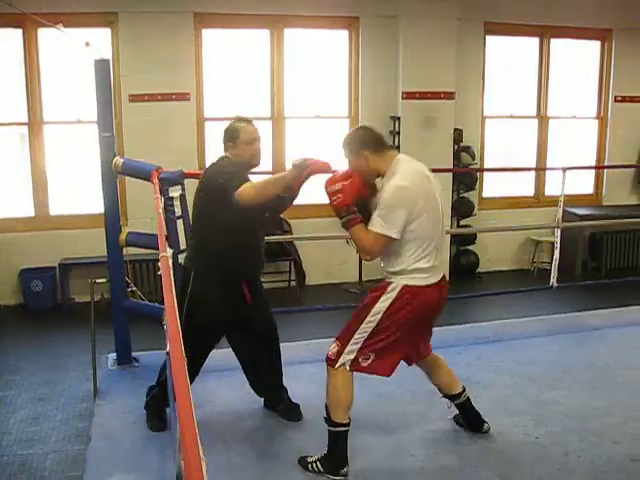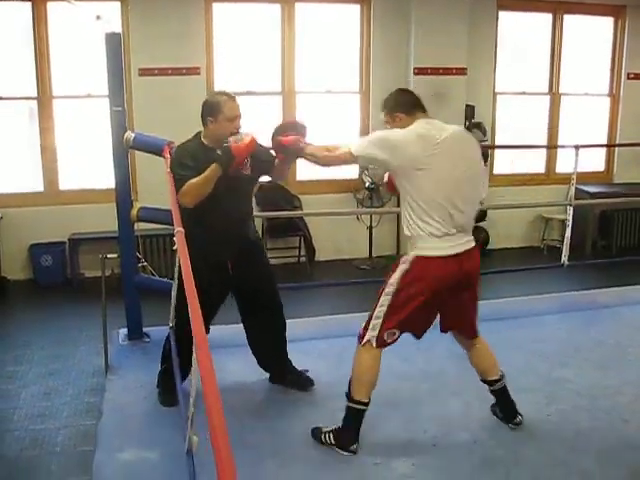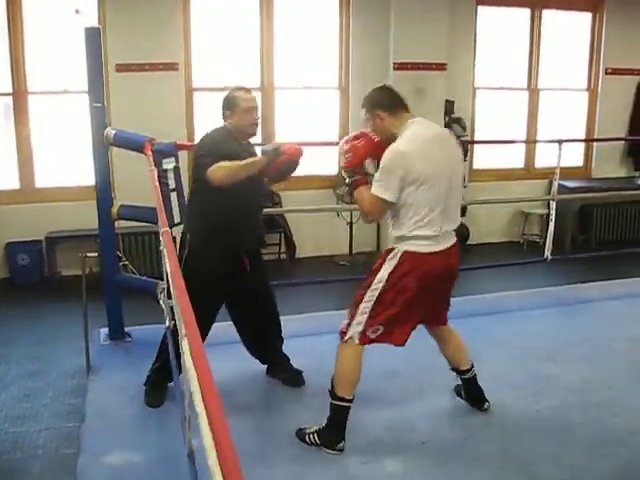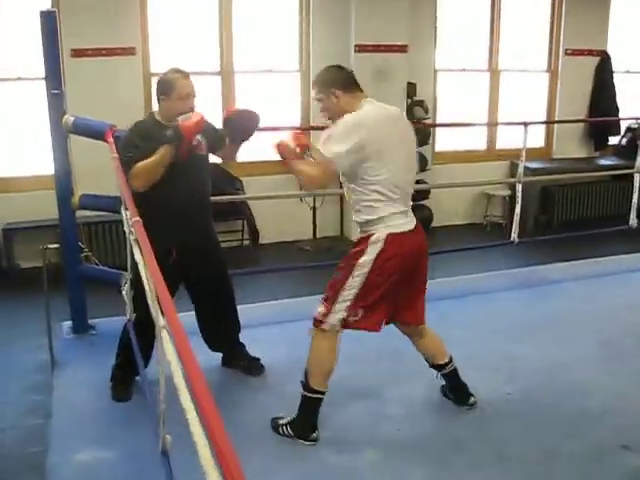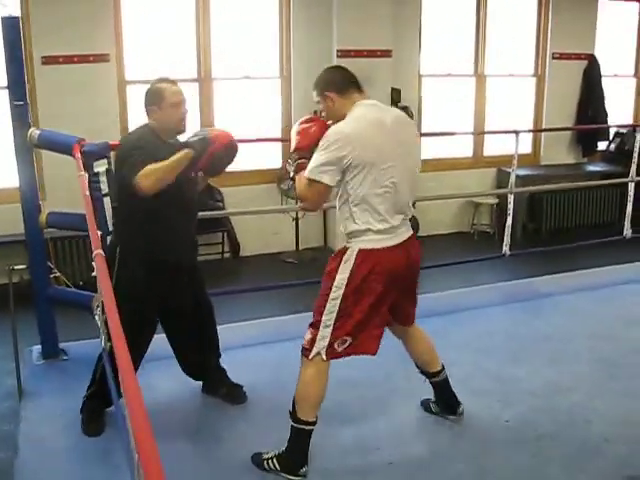
dt=1s
person 1, frame 1
left shoulder: (399, 188)
right shoulder: (414, 170)
left elbow: (371, 249)
left wrist: (346, 213)
right wrist: (362, 198)
left hip: (407, 290)
right hip: (433, 284)
left knee: (340, 361)
right knee: (422, 354)
right ankle: (472, 417)
person 1, frame 2
left shoulder: (400, 141)
right shoulder: (467, 140)
left elbow: (333, 156)
left wrist: (298, 146)
left hip: (426, 262)
right hip: (466, 256)
left knee: (370, 338)
right knee: (468, 335)
left ankle: (347, 433)
right ankle: (507, 408)
person 1, frame 3
left shoulder: (399, 152)
right shoulder: (445, 137)
left elbow: (371, 212)
left wrist: (355, 172)
right wrist: (370, 167)
left hip: (412, 257)
right hip: (446, 251)
left knee: (353, 335)
right knee: (438, 323)
left ankle: (333, 431)
right ankle: (474, 392)
person 1, frame 4
left shoulder: (351, 126)
right shoulder: (392, 118)
left elbow: (313, 180)
left wrist: (289, 155)
right wrist: (310, 148)
left hip: (385, 241)
right hip: (409, 236)
left knee: (327, 324)
right knee: (410, 320)
left ankle: (305, 421)
right ankle: (458, 388)
person 1, frame 5
left shoulder: (343, 134)
right shoulder: (402, 121)
left elbow: (308, 198)
left wrist: (302, 154)
left hip: (368, 255)
right hip: (405, 244)
left knee: (317, 350)
right knee: (406, 325)
right ankle: (447, 400)
person 2, frame 1
left shoulder: (240, 175)
right shoulder: (220, 173)
right elbow: (249, 196)
left wrist: (276, 205)
right wrist: (295, 173)
left hip: (242, 278)
right hip: (207, 279)
left knee: (262, 336)
right knee: (191, 345)
left ankle: (276, 396)
right ankle: (157, 402)
person 2, frame 2
left shoulder: (245, 145)
right shoulder: (187, 154)
left elbow: (277, 171)
right elbow: (187, 198)
right wrist: (220, 163)
left hip: (245, 247)
right hip: (205, 254)
left knee: (267, 308)
right knee: (190, 319)
left ankle: (281, 369)
right ankle: (168, 379)
person 2, frame 3
left shoulder: (246, 144)
right shoulder: (214, 142)
right elbow: (218, 176)
left wrist: (271, 169)
right wrist: (264, 159)
left hip: (244, 246)
right hip: (207, 247)
left knee: (261, 307)
right knee: (194, 317)
left ankle: (277, 363)
right ankle: (158, 379)
person 2, frame 4
left shoulder: (195, 124)
right shoulder: (141, 134)
left elbow: (225, 154)
right elbow: (139, 181)
left wrist: (237, 134)
right wrist: (173, 142)
left hip: (198, 233)
right hip: (159, 239)
left knee: (219, 293)
right knee: (147, 308)
left ankle: (233, 352)
right ankle: (124, 372)
person 2, frame 5
left shoulder: (176, 143)
right shoulder: (136, 143)
right elbow: (147, 183)
right wrist: (190, 151)
left hip: (179, 256)
right hip: (138, 261)
left knee: (199, 320)
right knee: (128, 337)
left ankle: (213, 379)
right ankle: (95, 404)
